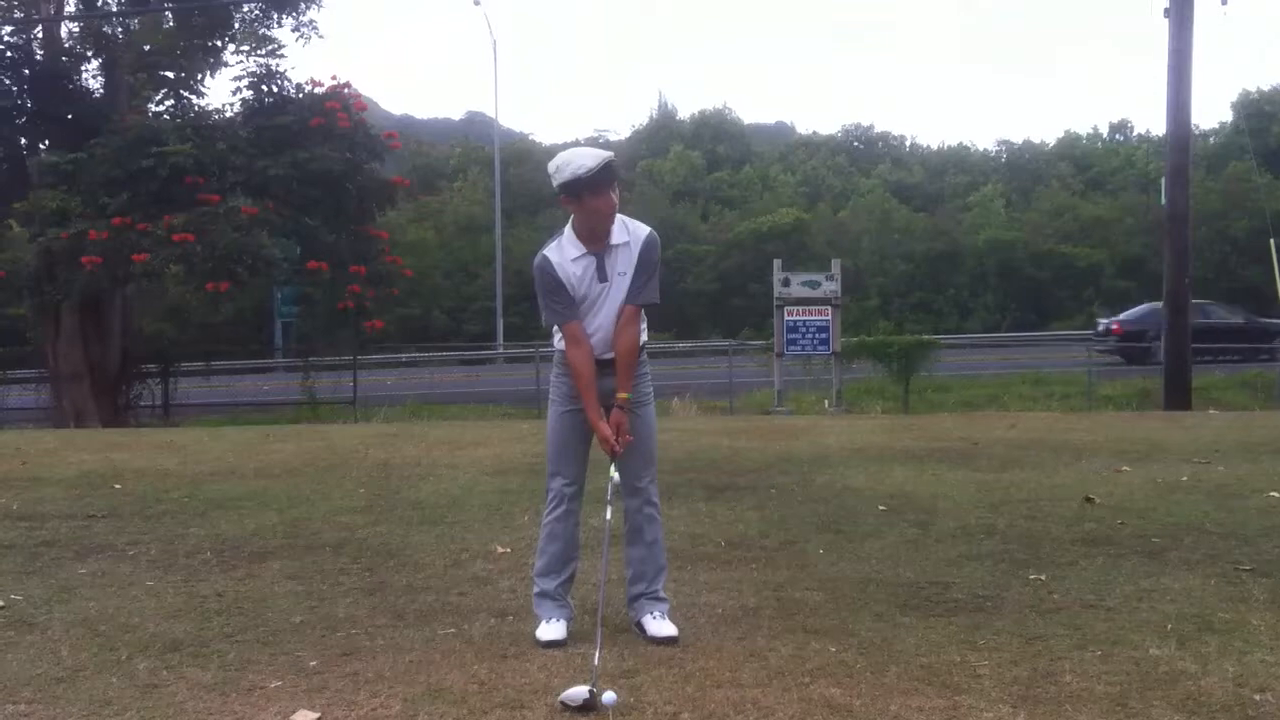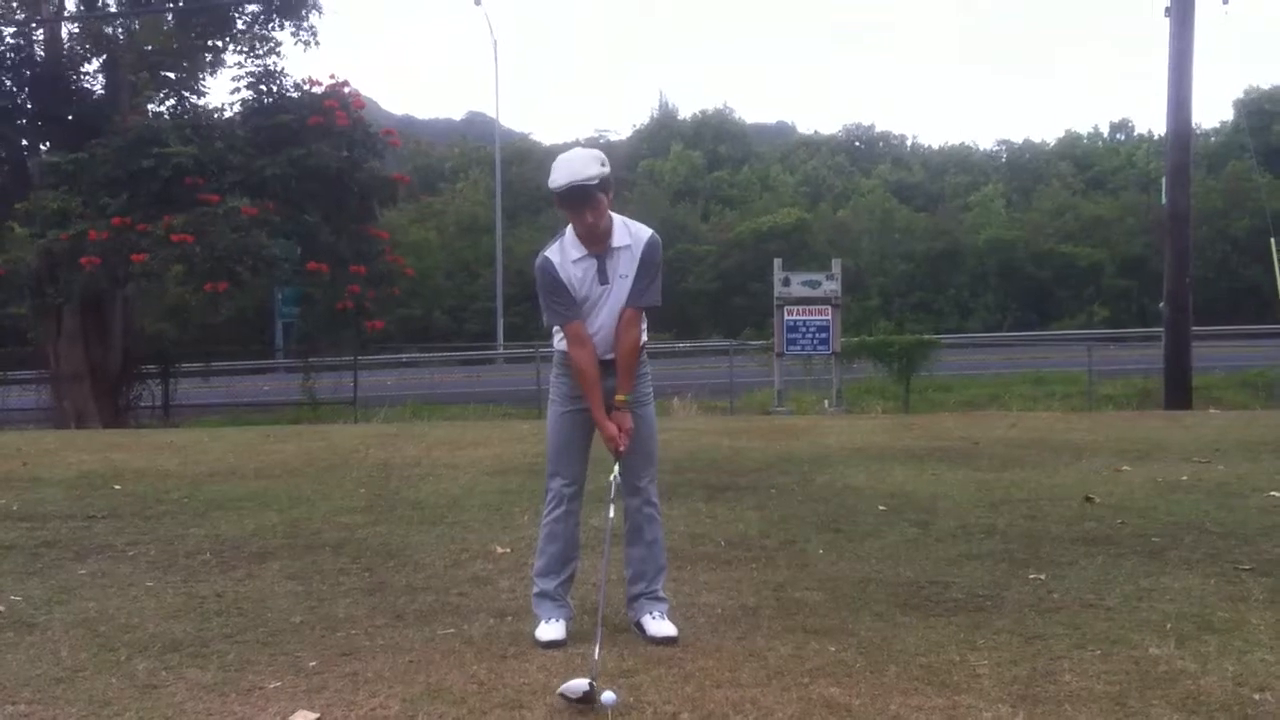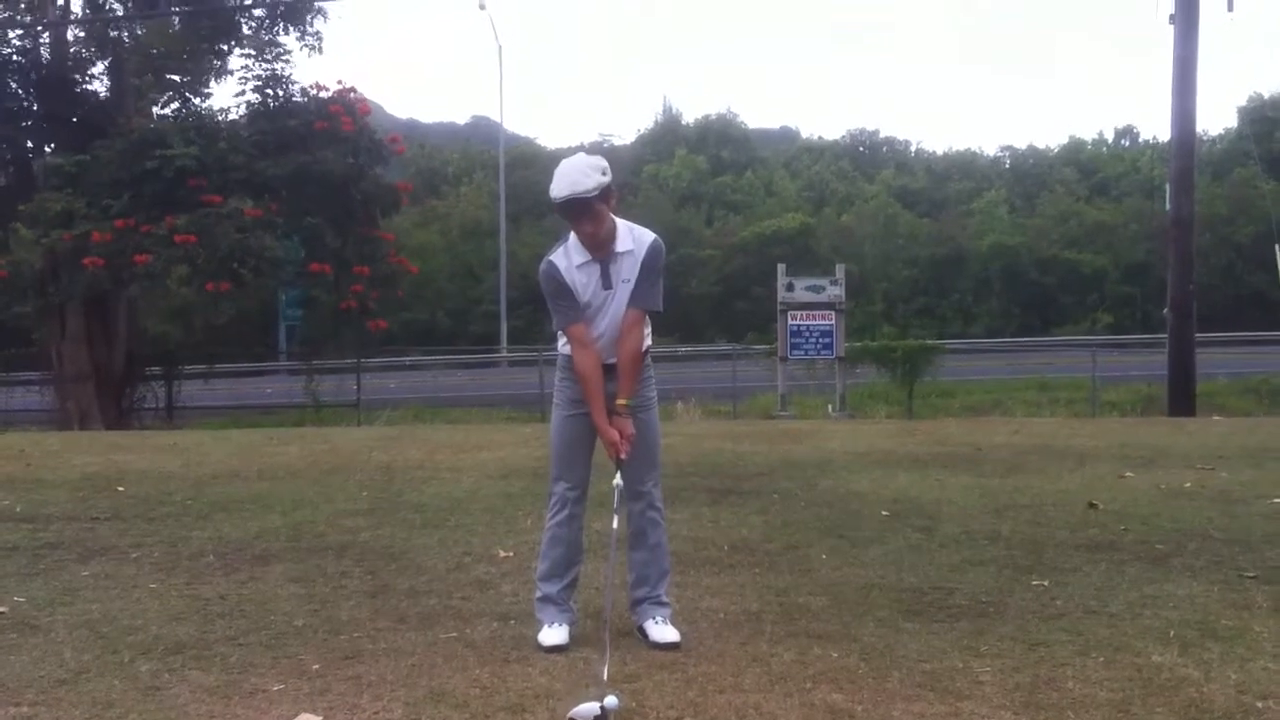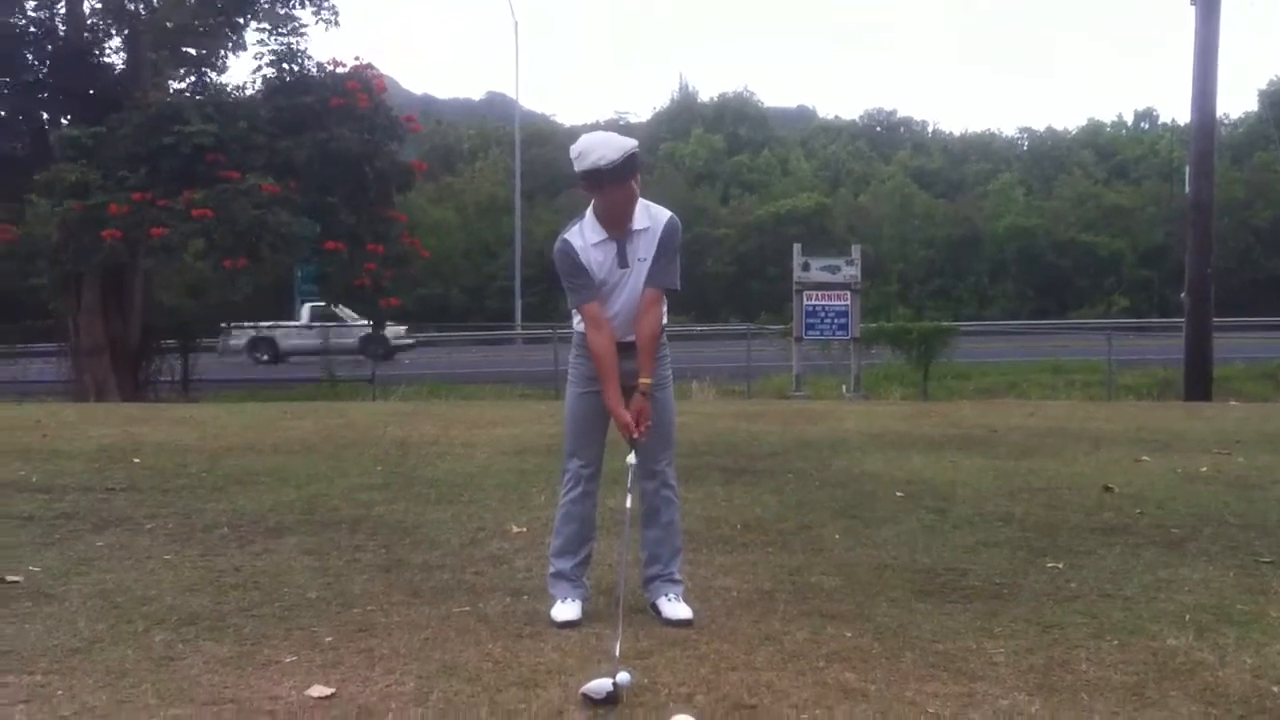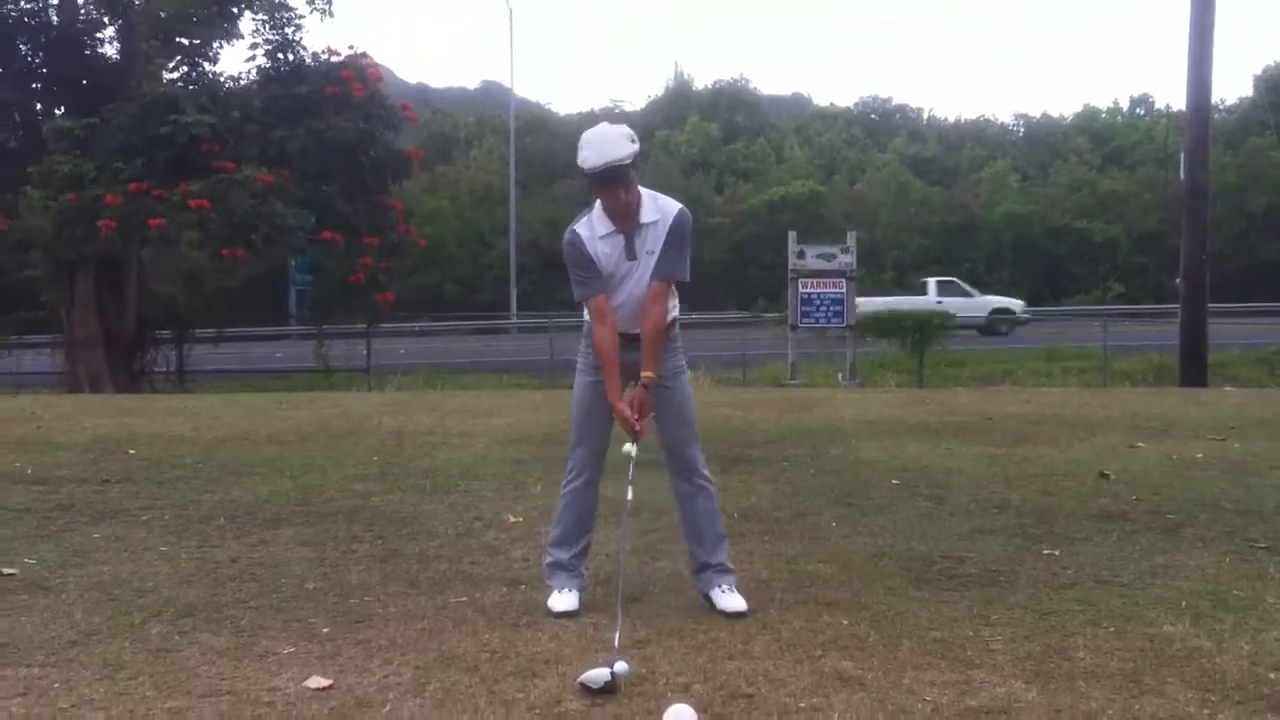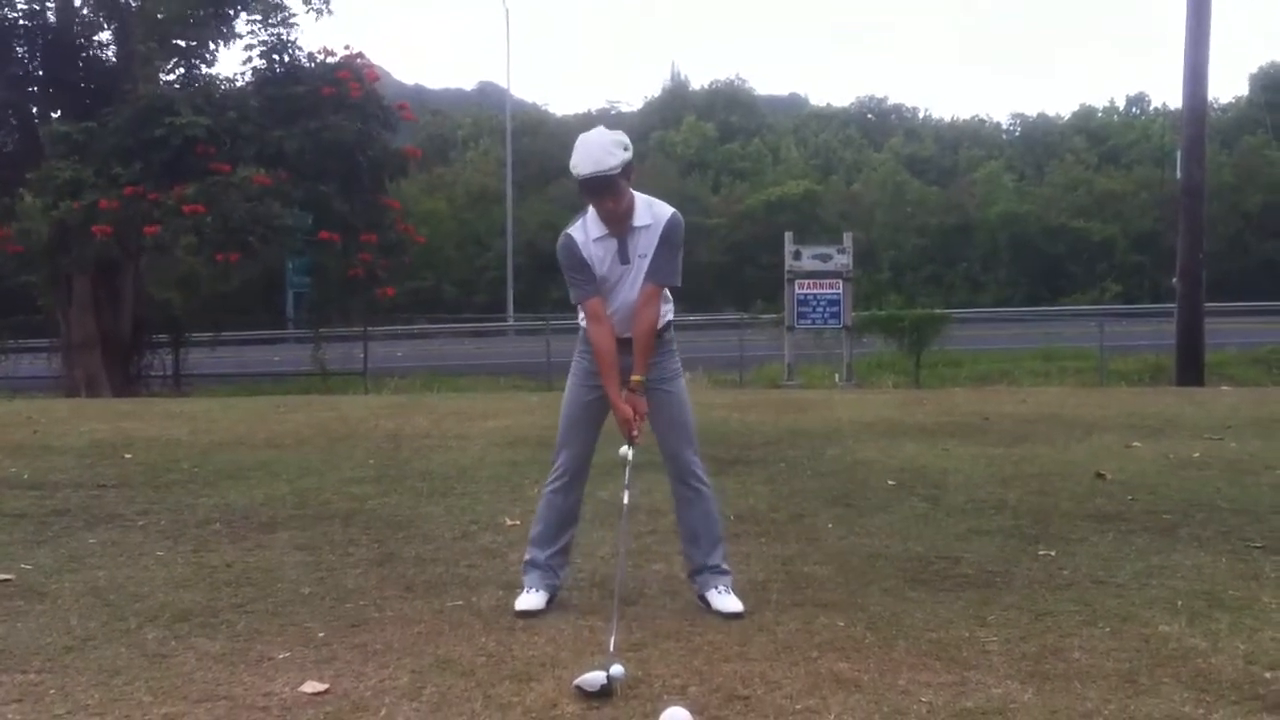
dt=0.7s
person 1, frame 1
left shoulder: (643, 242)
right shoulder: (550, 262)
left elbow: (627, 326)
right elbow: (575, 343)
left wrist: (620, 403)
right wrist: (596, 418)
left hip: (630, 370)
right hip: (573, 374)
left knee: (641, 490)
right knee: (563, 490)
left ankle: (648, 604)
right ankle: (552, 606)
person 1, frame 2
left shoulder: (644, 244)
right shoulder: (551, 263)
left elbow: (629, 330)
right elbow: (578, 345)
left wrist: (623, 406)
right wrist: (601, 417)
left hip: (630, 372)
right hip: (572, 376)
left knee: (641, 490)
right knee: (562, 490)
left ankle: (648, 603)
right ankle: (551, 606)
person 1, frame 3
left shoulder: (647, 248)
right shoulder: (556, 267)
left elbow: (632, 332)
right elbow: (582, 347)
left wrist: (623, 410)
right wrist: (602, 423)
left hip: (634, 375)
right hip: (576, 378)
left knee: (645, 494)
right knee: (566, 494)
left ankle: (652, 608)
right ankle: (554, 610)
person 1, frame 4
left shoulder: (664, 226)
right shoulder: (571, 245)
left elbow: (651, 311)
right elbow: (597, 326)
left wrist: (643, 390)
right wrist: (614, 403)
left hip: (649, 355)
right hip: (592, 357)
left knee: (658, 472)
right knee: (580, 471)
left ankle: (664, 584)
right ankle: (567, 585)
person 1, frame 5
left shoulder: (673, 217)
right shoulder: (579, 237)
left elbow: (656, 303)
right elbow: (601, 319)
left wrist: (647, 382)
right wrist: (615, 398)
left hip: (661, 344)
right hip: (602, 347)
left knee: (689, 461)
right knee: (584, 462)
left ankle: (715, 574)
right ankle: (564, 575)
person 1, frame 6
left shoulder: (666, 222)
right shoulder: (573, 241)
left elbow: (648, 307)
right elbow: (598, 321)
left wrist: (638, 386)
right wrist: (616, 397)
left hip: (656, 349)
right hip: (595, 352)
left knee: (686, 464)
right knee: (567, 466)
left ankle: (711, 577)
right ankle: (541, 576)
